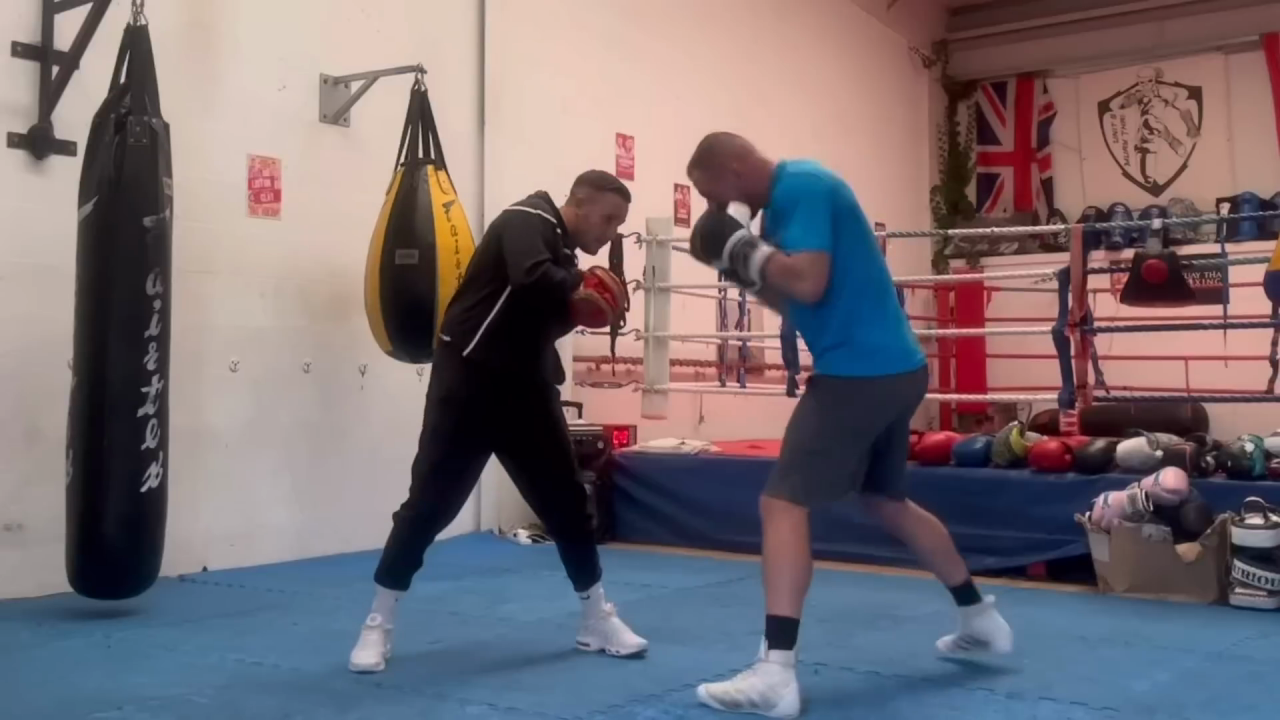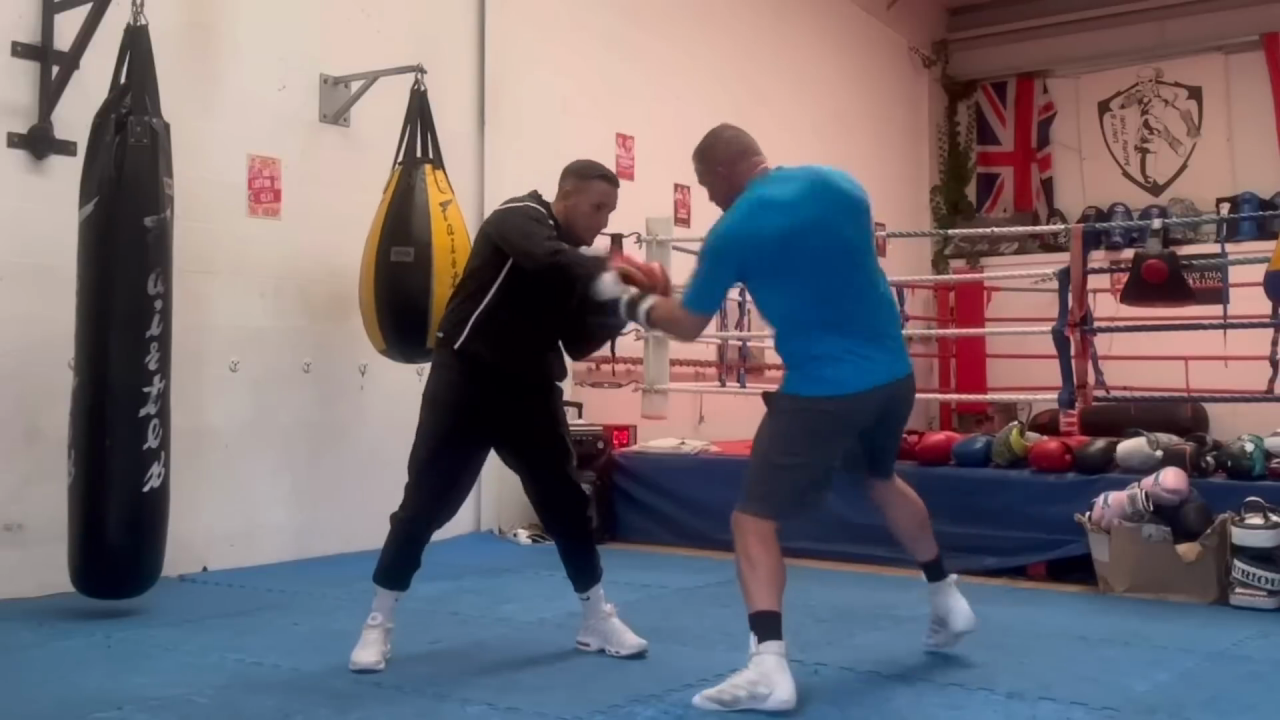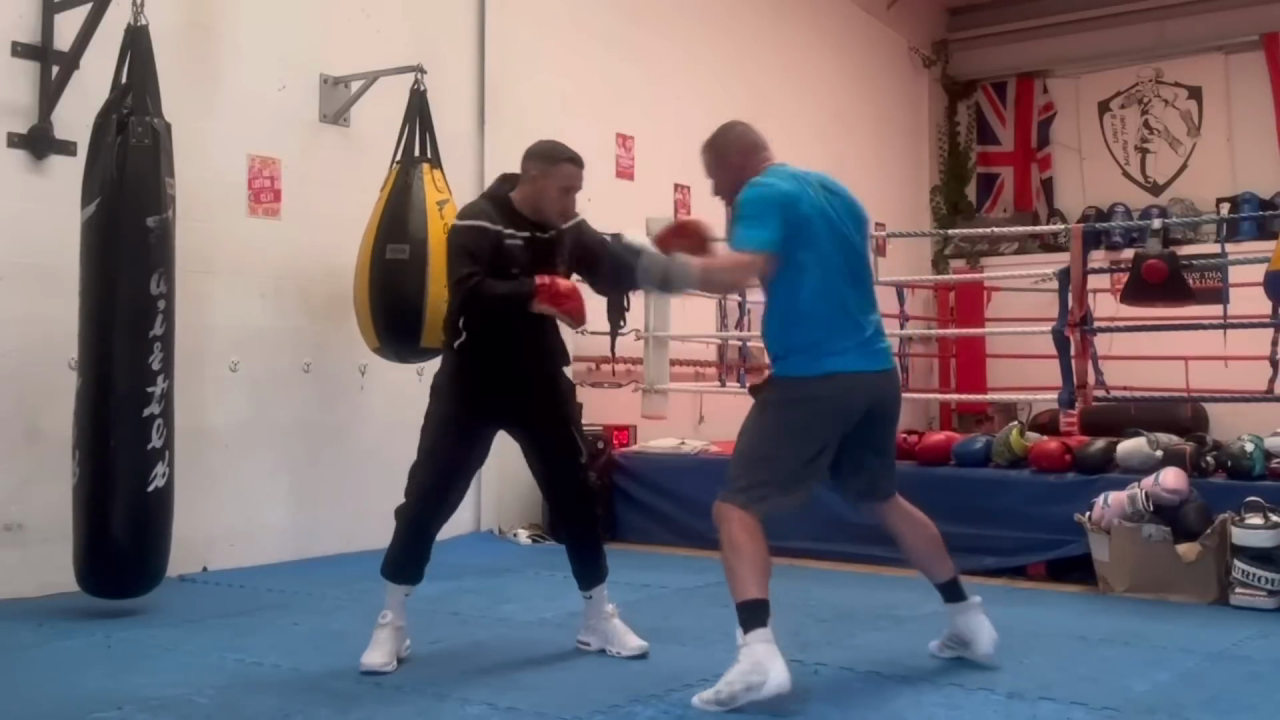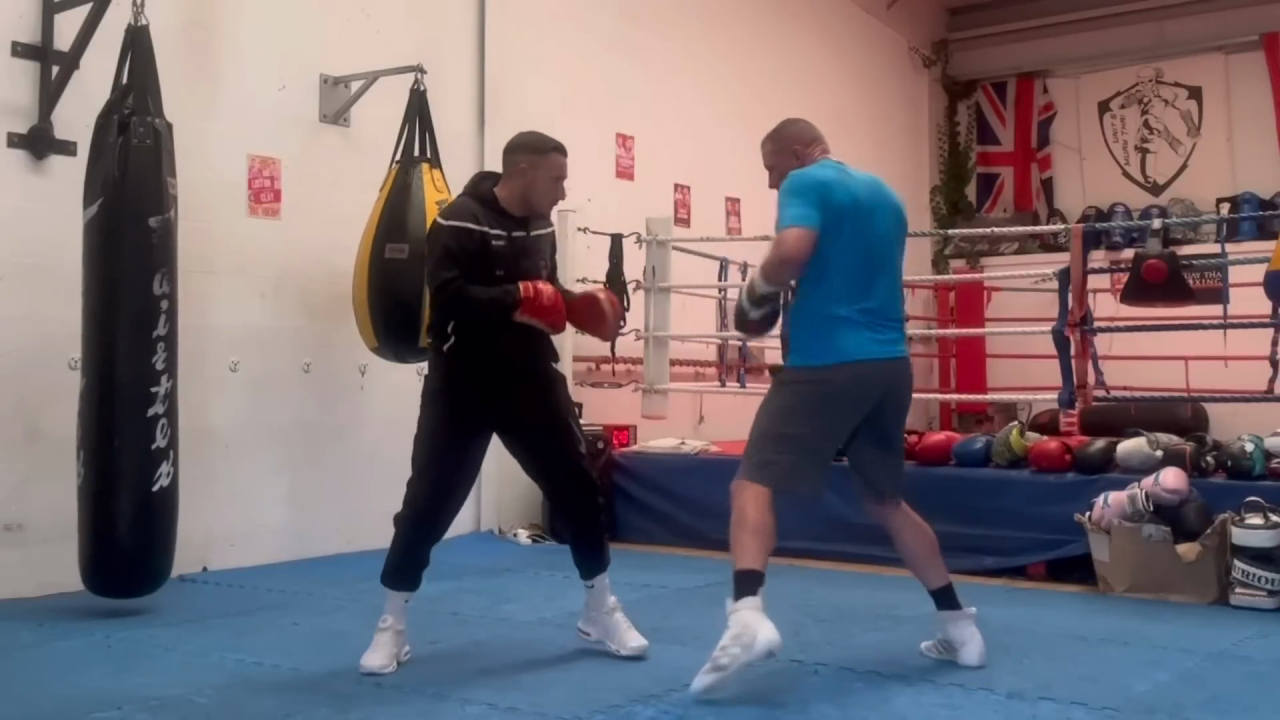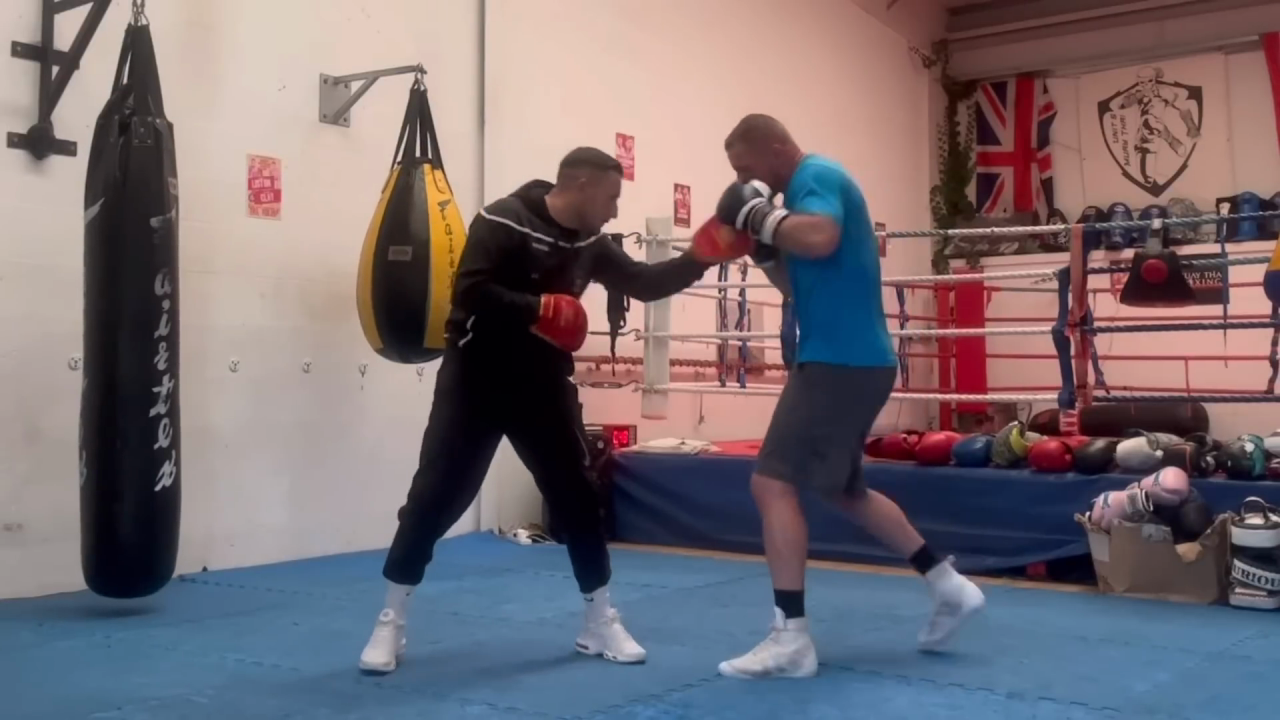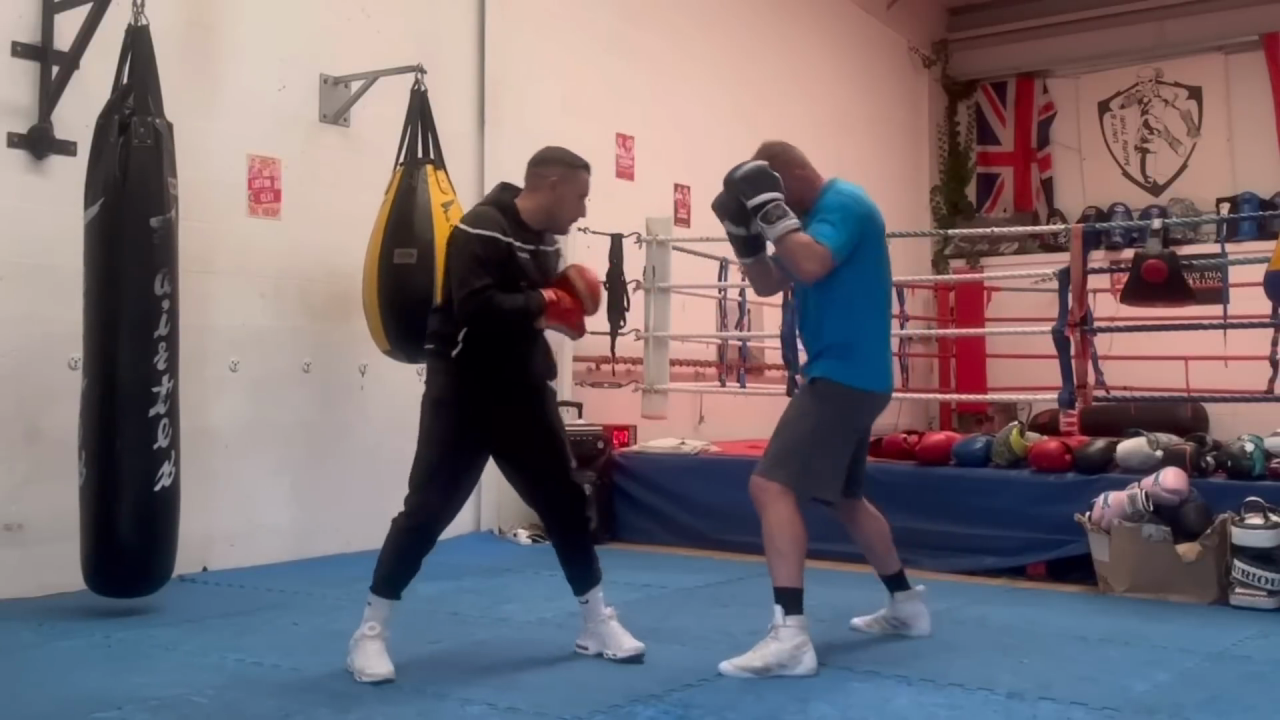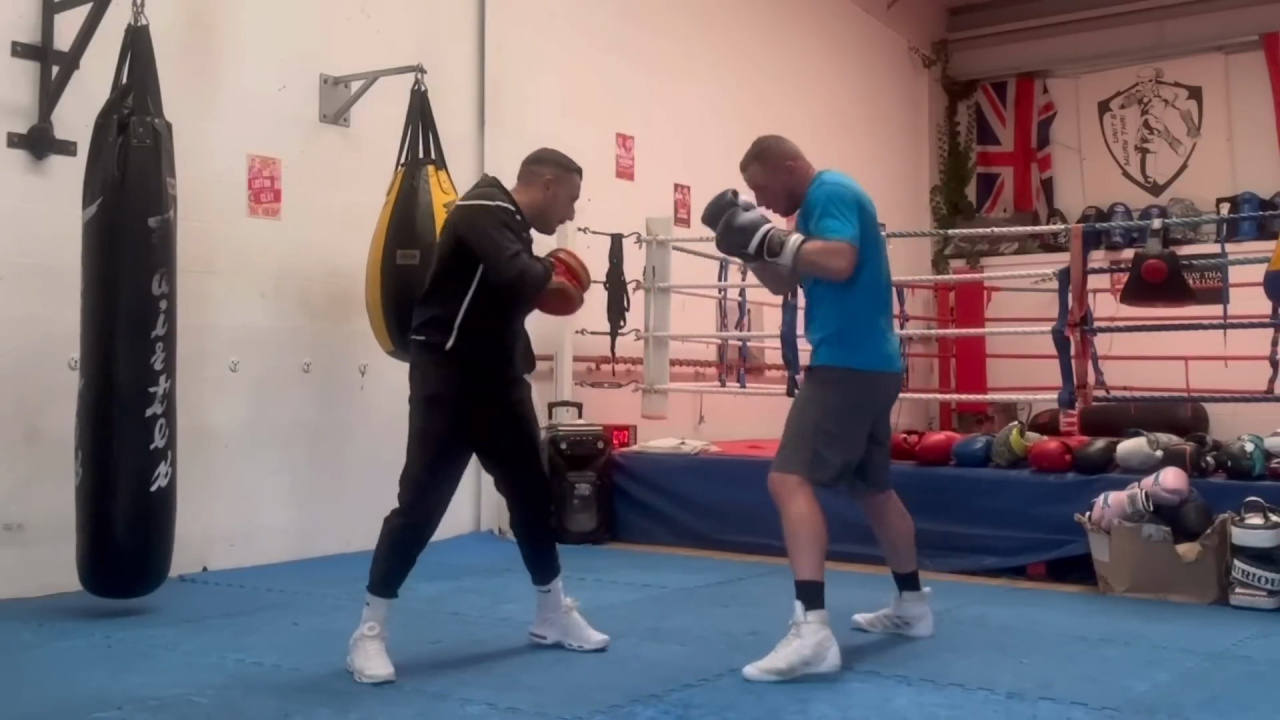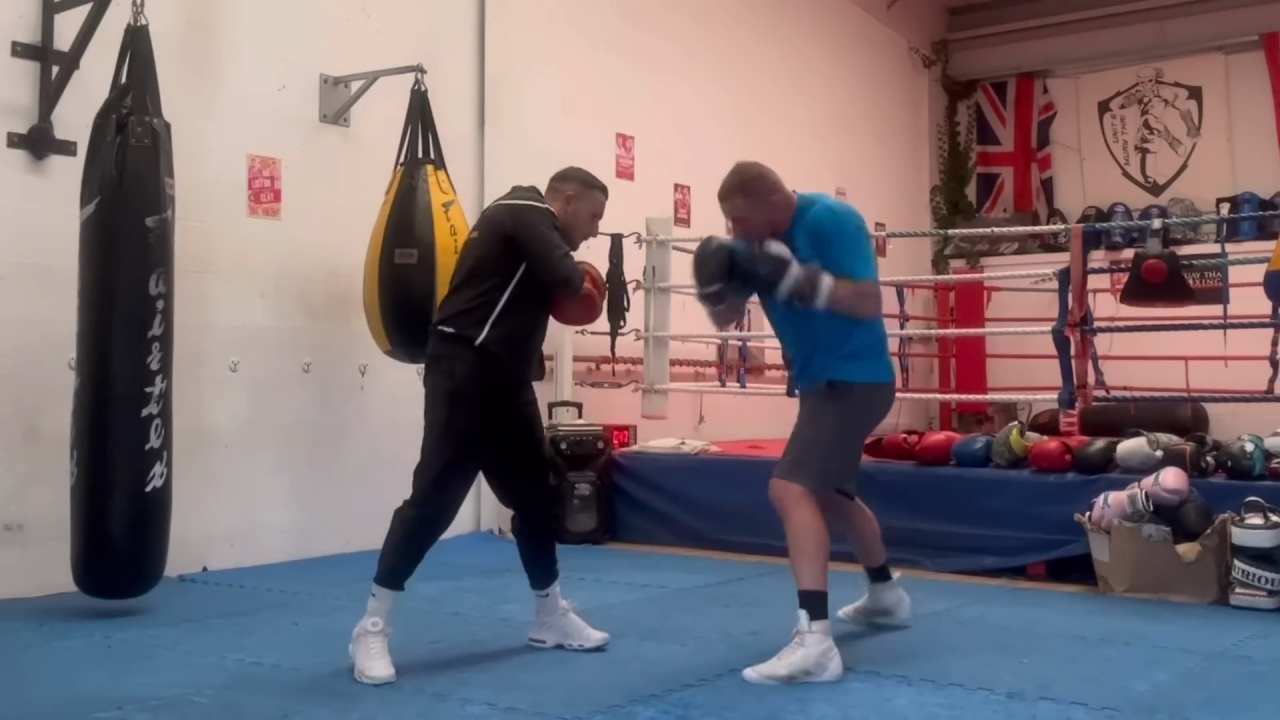
dt=0.3s
person 1, frame 1
left shoulder: (803, 187)
right shoulder: (778, 201)
left elbow: (806, 282)
right elbow: (781, 295)
left wrist: (743, 240)
right wrist: (731, 256)
left hip: (860, 373)
right hip: (896, 368)
left knee: (782, 502)
right knee: (887, 501)
left ankle: (775, 671)
right ankle: (980, 618)
person 1, frame 2
left shoulder: (738, 229)
right shoulder: (837, 184)
left elbow: (687, 323)
left wrist: (630, 303)
left hip: (823, 392)
right hip: (891, 374)
left knee: (754, 517)
right knee: (878, 478)
left ankle: (769, 666)
right ankle: (945, 598)
person 1, frame 3
left shoulder: (763, 195)
right shoulder: (837, 193)
left elbow: (746, 271)
left wrist: (664, 270)
left hip: (809, 379)
right hip: (875, 372)
left knee: (738, 508)
right knee: (883, 497)
left ankle: (760, 654)
right ankle: (968, 618)
person 1, frame 4
left shoulder: (805, 185)
right shoulder: (886, 197)
left elbow: (793, 251)
left wrist: (758, 296)
left hip: (823, 365)
right hip: (889, 365)
left knee: (752, 484)
right knee: (886, 500)
left ankle: (748, 618)
right ankle: (958, 626)
person 1, frame 5
left shoulder: (815, 178)
right shoulder: (811, 186)
left elbow: (822, 241)
right elbow: (795, 281)
left wrist: (761, 213)
right wrist: (761, 242)
left hip: (838, 361)
right hip: (861, 359)
left knee: (773, 484)
right knee: (845, 490)
left ankle: (792, 637)
right ankle: (945, 582)
person 1, frame 6
left shoulder: (843, 203)
right shoulder: (814, 212)
left elbow: (810, 266)
right elbow: (768, 284)
left wrist: (769, 210)
right wrist: (745, 232)
left hip: (844, 375)
right hip: (851, 375)
left knee: (770, 487)
right knee: (843, 496)
left ankle: (790, 636)
right ankle: (906, 604)
person 1, frame 7
left shoulder: (834, 193)
right shoulder: (816, 203)
left elbow: (838, 264)
right elbow: (786, 283)
left wrist: (770, 235)
right wrist: (749, 244)
left hip: (851, 363)
right hip: (868, 364)
left knee: (790, 480)
right knee: (873, 488)
left ankle: (812, 632)
right ankle: (912, 604)
person 1, frame 8
left shoulder: (834, 220)
right shoulder: (761, 241)
left elbow: (868, 304)
right elbow: (724, 317)
left wrist: (796, 279)
right wrist: (715, 281)
left hip: (855, 378)
right hip: (822, 381)
left knee: (791, 490)
right knee: (833, 489)
left ankle: (814, 641)
right ankle: (885, 592)
person 2, frame 1
left shoulder: (562, 252)
right shoulder: (526, 221)
right elbow: (532, 283)
left wrist: (577, 306)
right wrist: (578, 287)
left hip: (527, 389)
right hip: (470, 381)
left knee: (566, 500)
right knee: (431, 501)
left ankle: (597, 619)
right ankle: (378, 625)
person 2, frame 2
left shoulder: (574, 261)
right shoulder: (518, 219)
left elbow: (579, 340)
right elbow: (548, 261)
left wrist: (615, 308)
right wrist: (609, 273)
left hip: (530, 389)
right hip: (467, 381)
left knee: (567, 501)
right knee: (427, 502)
left ankle: (598, 619)
right ankle: (378, 624)
person 2, frame 3
left shoulder: (565, 227)
right shoulder: (476, 224)
left elbow: (610, 270)
right elbow: (471, 294)
right wrist: (532, 294)
left hip: (540, 376)
right hip: (472, 378)
left knee: (575, 495)
right knee: (429, 495)
left ankle: (599, 618)
right ankle: (391, 625)
person 2, frame 4
left shoulder: (541, 226)
right shoulder: (458, 222)
right elbow: (448, 298)
left wrist: (577, 305)
right wrist: (515, 299)
left hip: (531, 377)
right hip: (462, 382)
left knee: (577, 487)
right knee: (428, 502)
left ankle: (600, 610)
right ankle: (391, 628)
person 2, frame 5
left shoulder: (587, 239)
right shoulder: (503, 222)
left elbow: (640, 282)
right elbow: (470, 293)
left wrist: (701, 257)
right wrist: (538, 311)
left hip: (542, 384)
right hip: (476, 377)
left knee: (576, 497)
right knee: (434, 497)
left ankle: (601, 623)
right ankle: (390, 623)
person 2, frame 6
left shoulder: (544, 239)
right shoulder: (481, 230)
right elbow: (474, 307)
left wrist: (573, 291)
right wrist: (542, 305)
left hip: (523, 389)
right hip: (462, 389)
left knee: (565, 501)
right knee: (429, 509)
left ankle: (597, 622)
right ankle: (370, 632)
person 2, frame 7
left shoulder: (510, 223)
right shoulder: (483, 212)
right elbow: (513, 276)
left wrist: (542, 282)
right wrist: (549, 274)
left hip: (498, 377)
right hip: (449, 376)
left knee: (532, 492)
right knee: (422, 501)
left ankle: (553, 613)
right ankle: (369, 632)
person 2, frame 8
left shoulder: (529, 231)
right shoulder: (527, 213)
right elbow: (558, 275)
left wrist: (570, 292)
right wrist: (580, 280)
left hip: (506, 378)
right hip: (466, 372)
left knee: (535, 496)
right knee: (435, 496)
left ankle: (551, 616)
right ankle: (372, 628)
